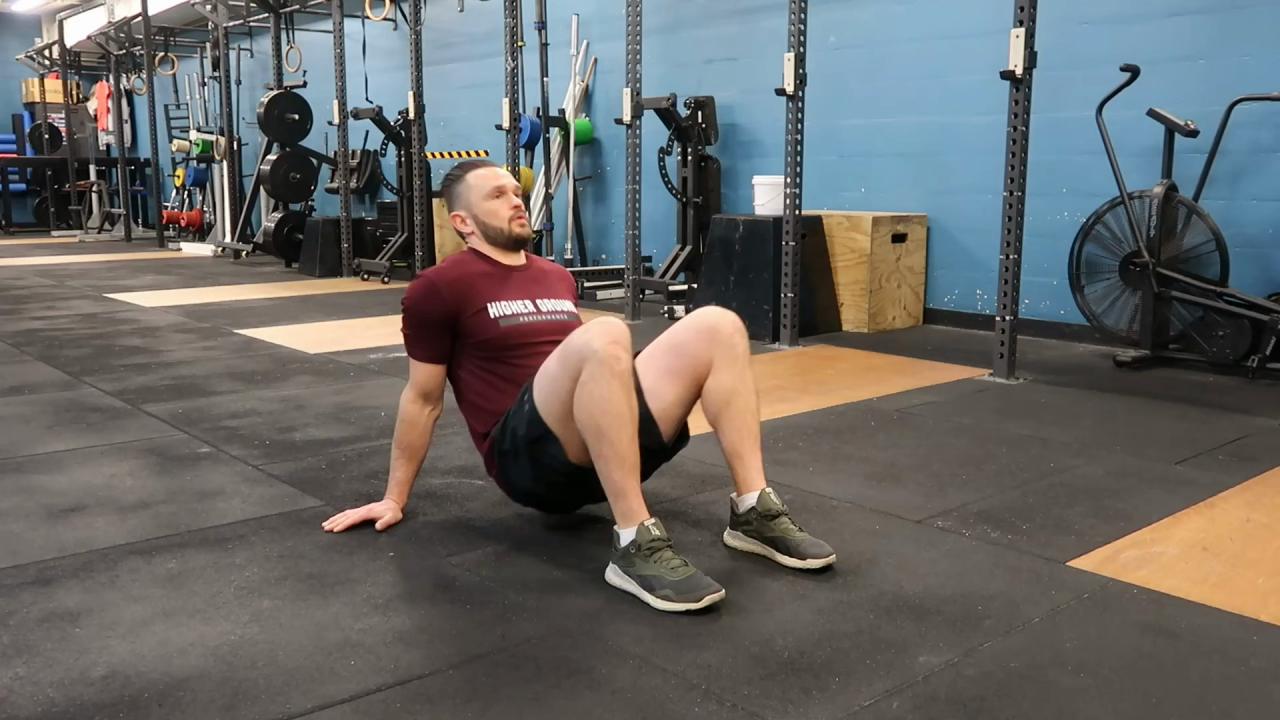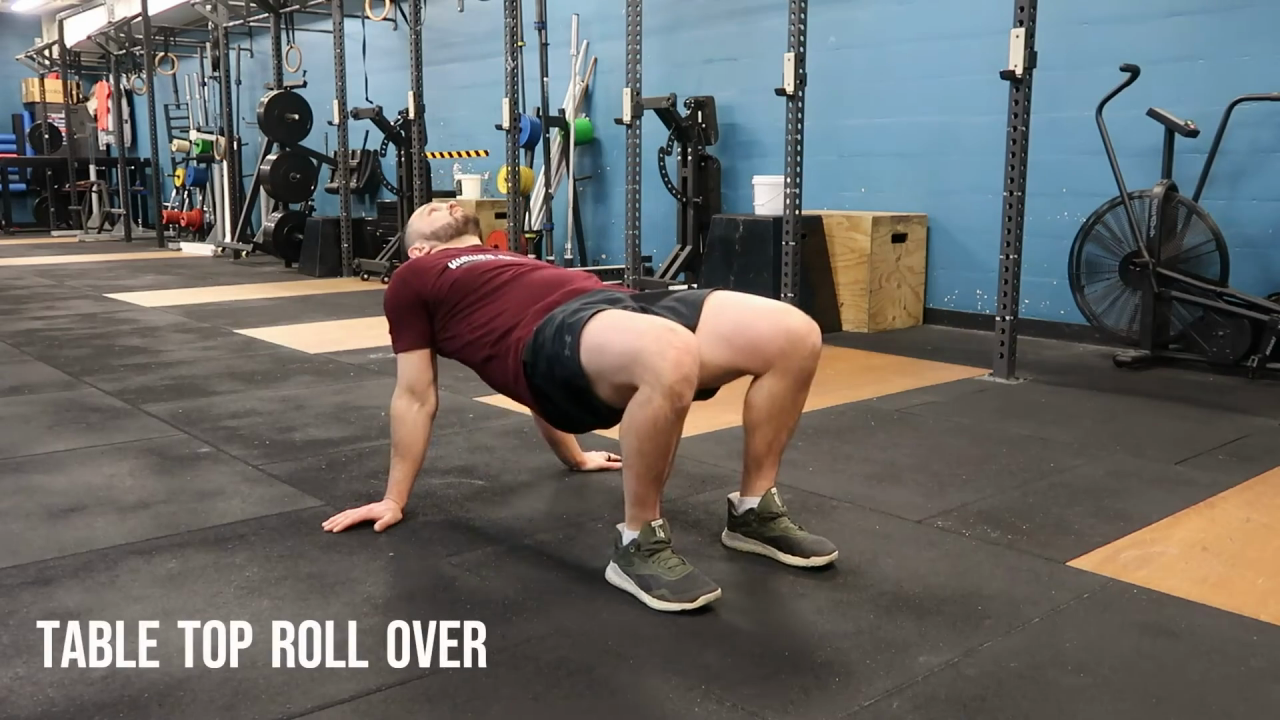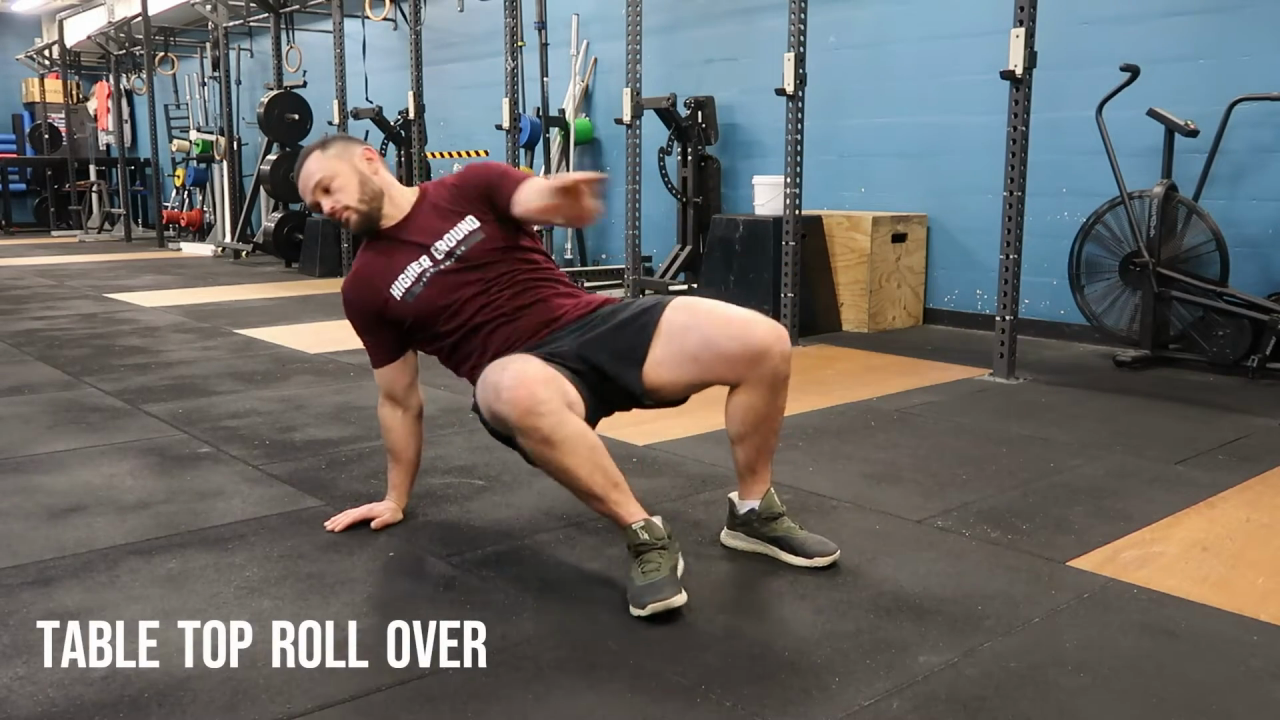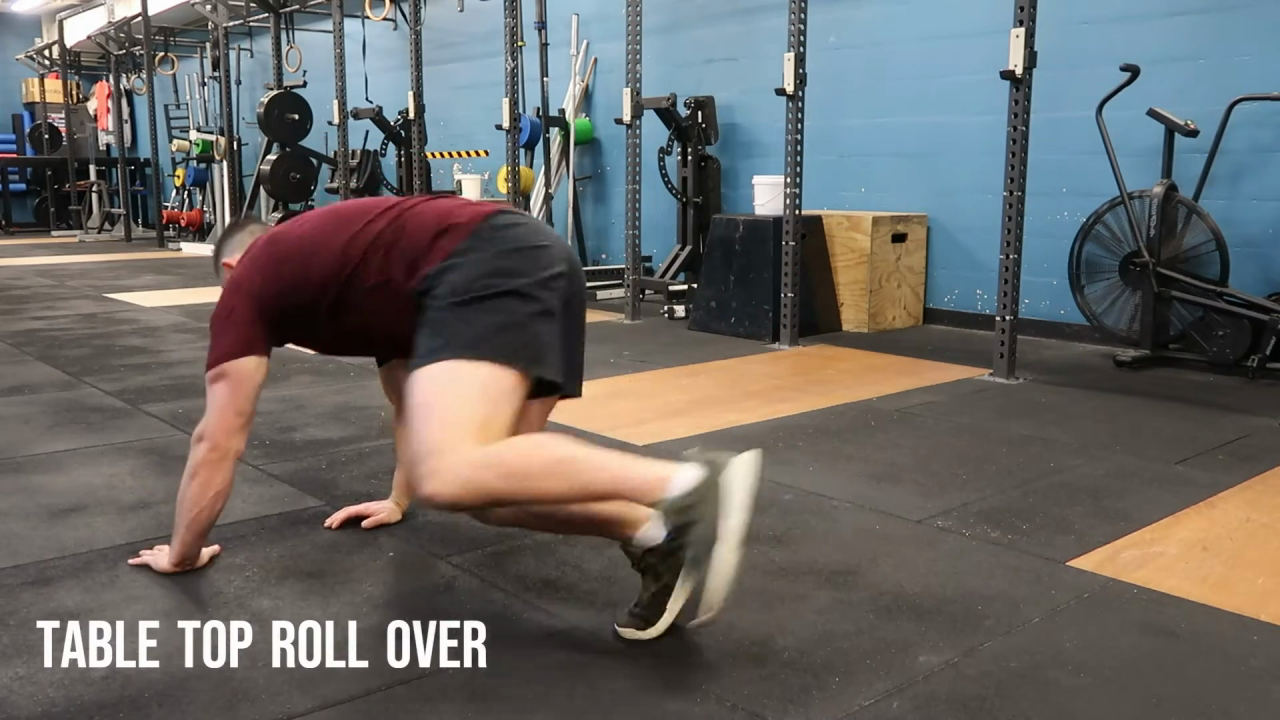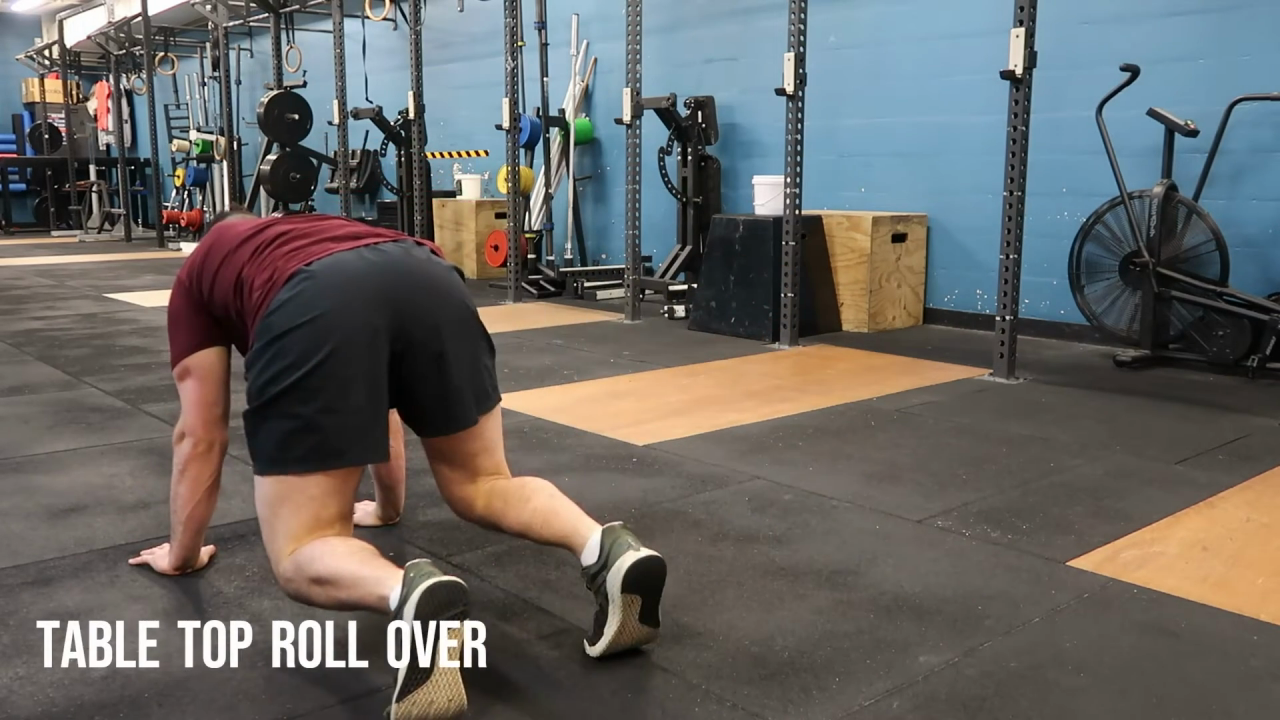
dt=1s
person 1, frame 1
left shoulder: (556, 277)
right shoulder: (441, 287)
right elbow: (423, 397)
right wrist: (395, 499)
left hip: (606, 439)
right hip: (531, 449)
left knee: (717, 326)
right knee: (604, 337)
left ankle: (754, 511)
right ankle: (636, 543)
person 1, frame 2
left shoulder: (518, 262)
right shoulder: (415, 279)
left elbow: (538, 385)
right elbow: (417, 394)
right wrist: (395, 500)
right hip: (558, 338)
left knee: (794, 335)
right knee: (669, 356)
left ankle: (754, 511)
right ankle: (640, 544)
person 1, frame 3
left shoulder: (469, 188)
right shoulder: (367, 289)
left elbow: (538, 205)
right elbow: (399, 399)
left wrist: (559, 195)
right wrist: (396, 499)
left hip: (596, 323)
right hip: (529, 366)
left knee: (763, 342)
right knee: (511, 389)
left ankle: (753, 513)
right ankle: (646, 535)
person 1, frame 4
left shoulder: (251, 279)
right shoulder: (333, 251)
left elbow: (217, 440)
right elbow: (414, 394)
left wrist: (183, 549)
right wrist: (400, 501)
left hip: (488, 263)
right hip: (532, 253)
left knee: (453, 477)
right knee: (475, 475)
left ankle: (688, 484)
right ankle: (662, 528)
person 1, frame 5
left shoulder: (197, 274)
left elbow: (200, 436)
right elbow: (379, 402)
left wrist: (182, 553)
right wrist: (388, 506)
left hip: (317, 312)
left knee: (303, 557)
right knee: (483, 489)
left ankle: (411, 594)
right ankle: (608, 550)
